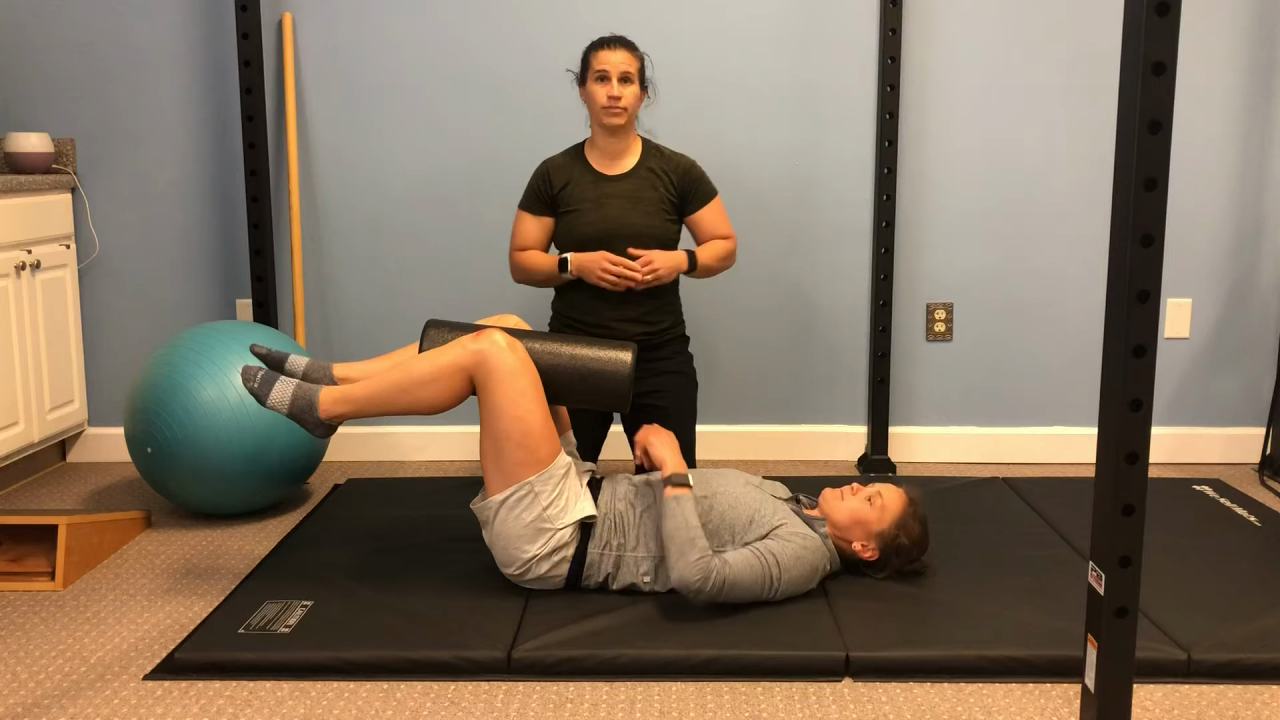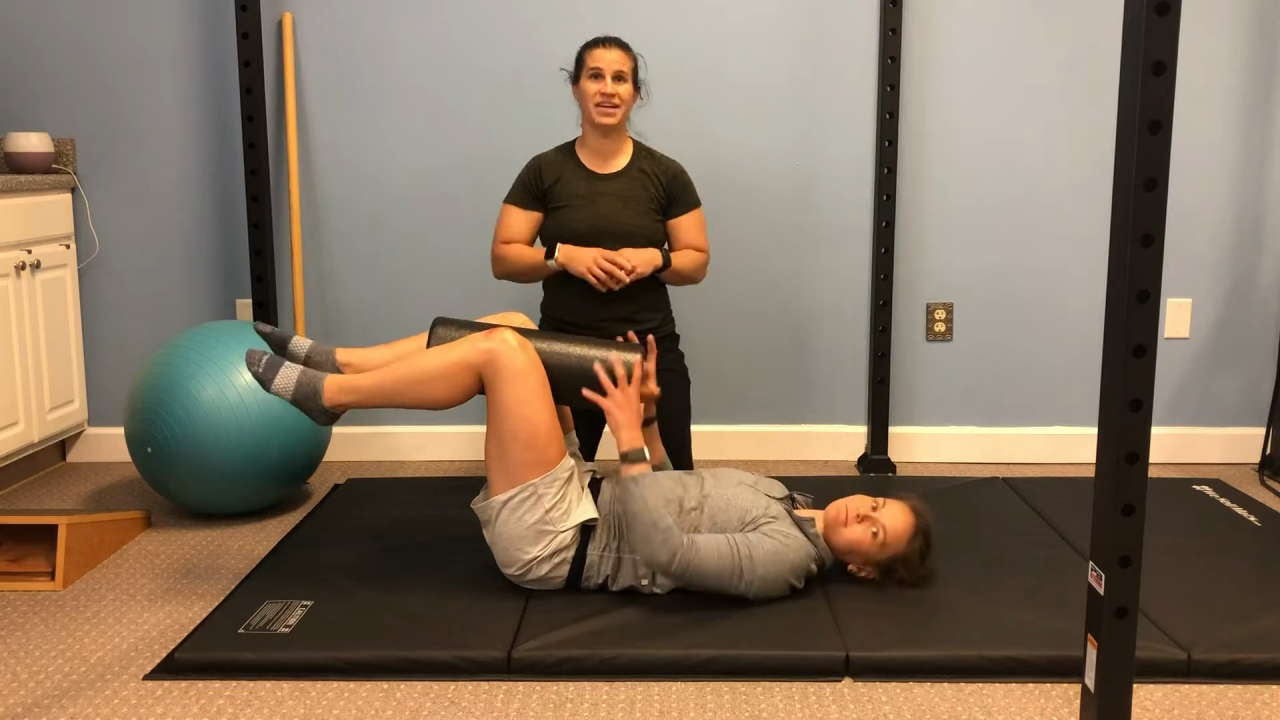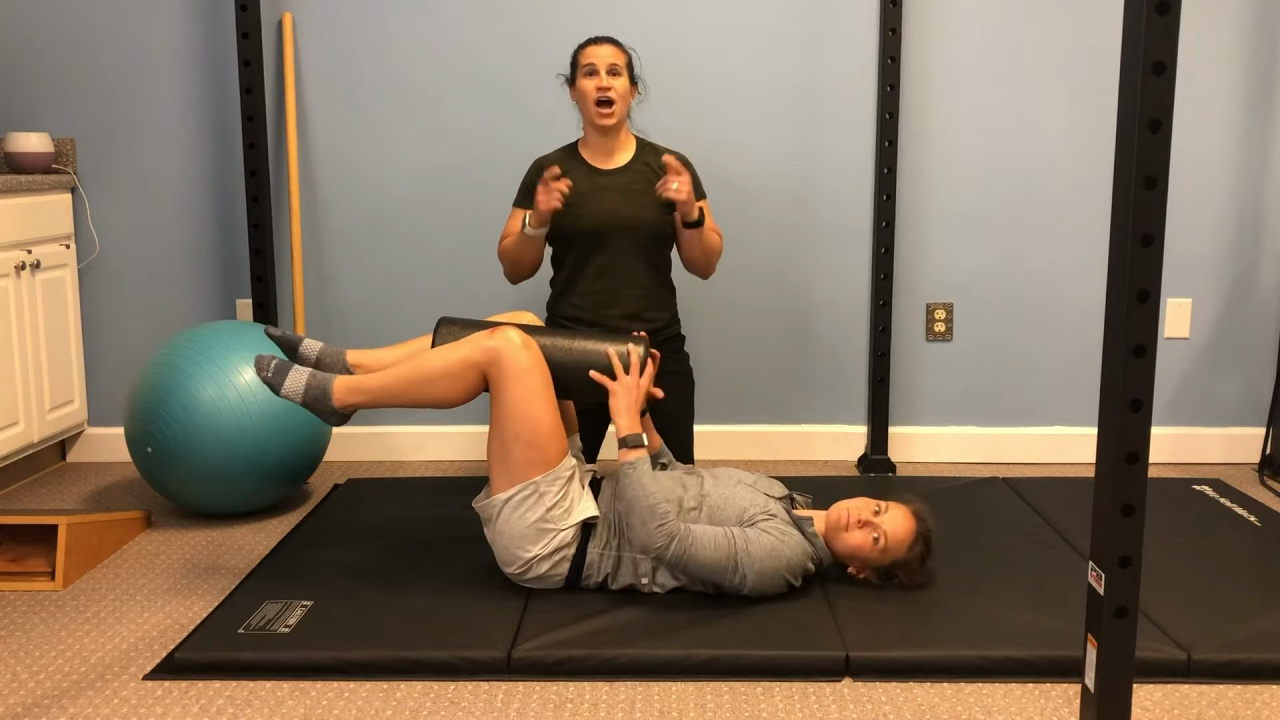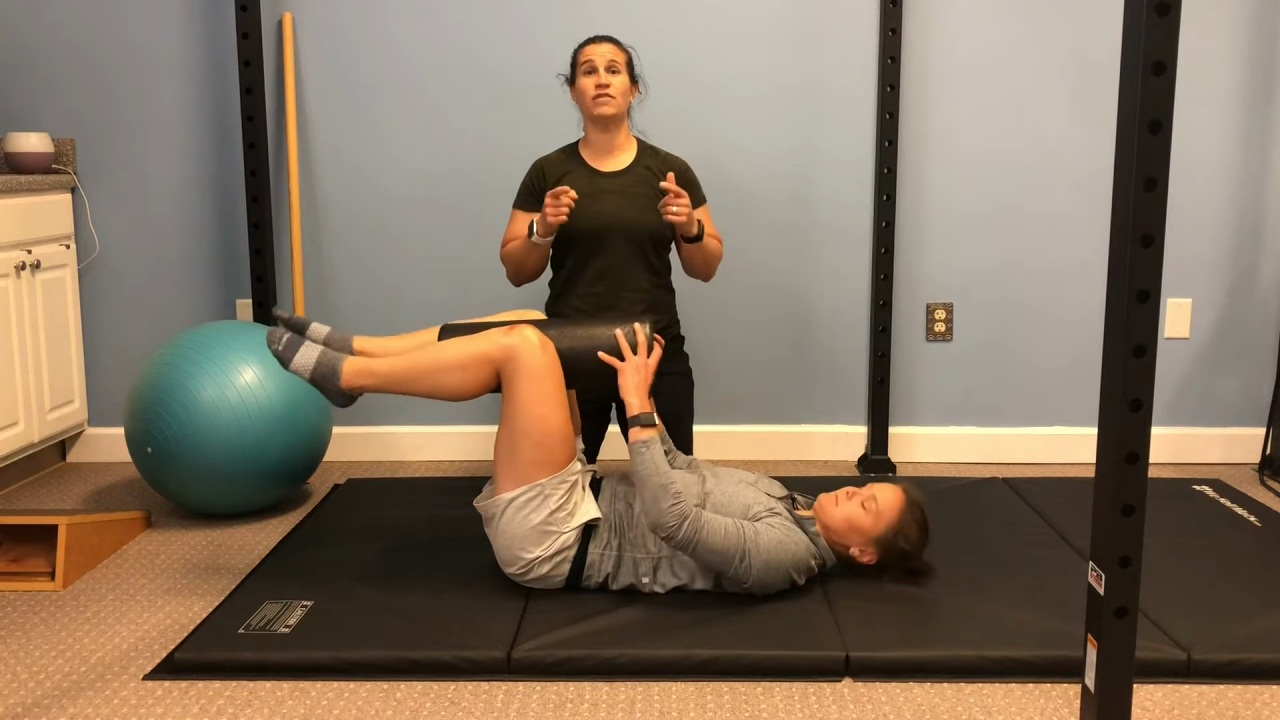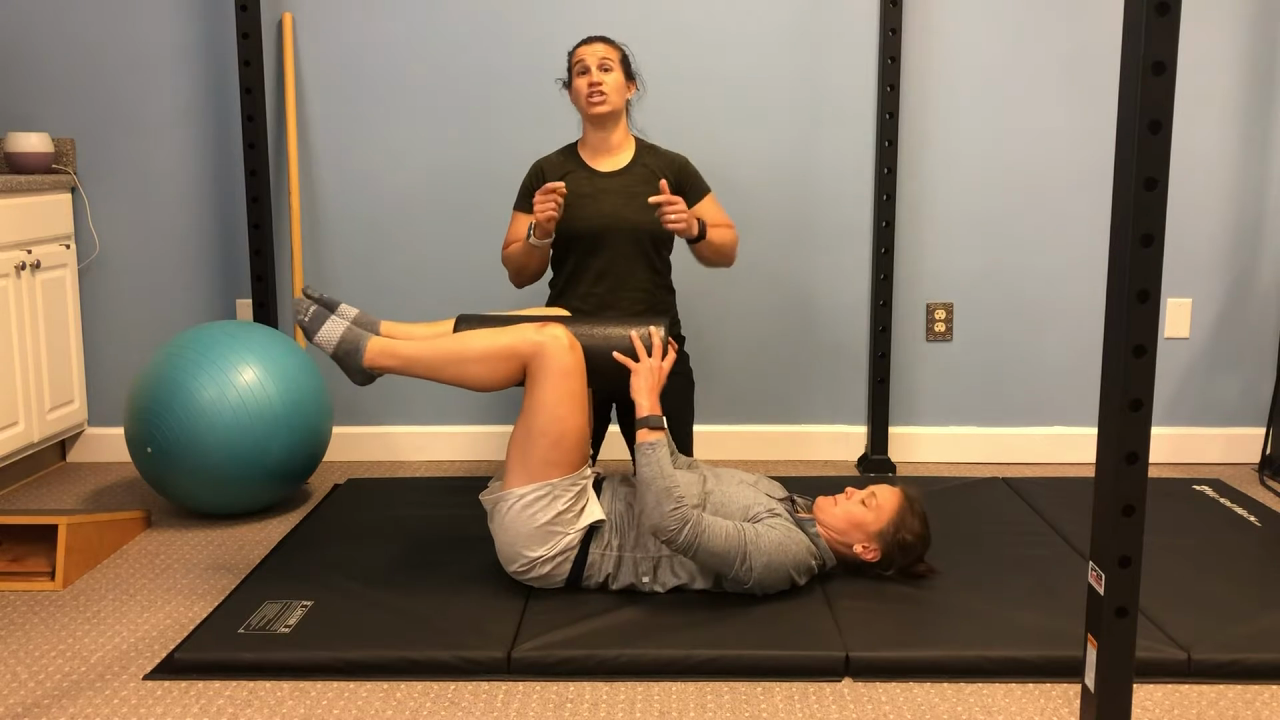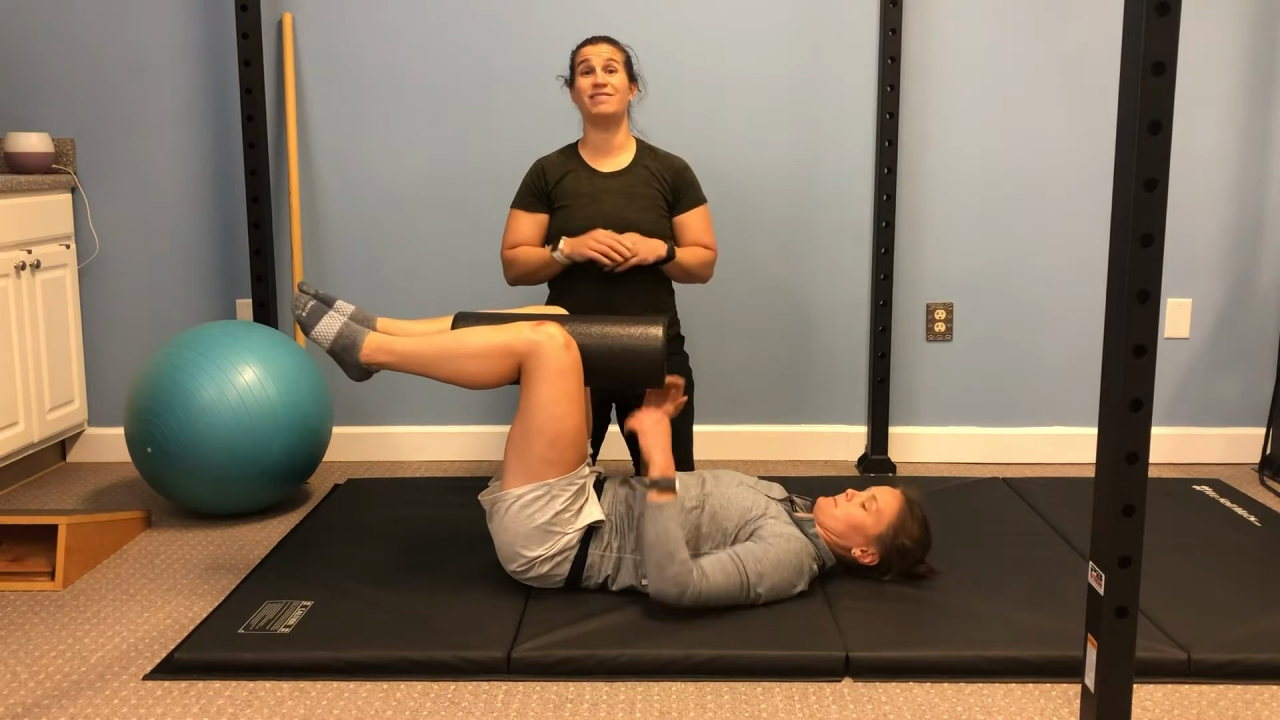
dt=0.4s
person 1, frame 1
left shoulder: (802, 554)
right shoulder: (789, 504)
left elbow: (692, 575)
left wrist: (671, 466)
right wrist: (658, 454)
left hip: (550, 539)
right hip: (588, 498)
left knee: (491, 350)
right knee: (506, 330)
left ankle: (321, 407)
right ankle: (328, 376)
person 1, frame 2
left shoulder: (785, 558)
right shoulder: (788, 505)
left elbow: (663, 551)
left wrist: (627, 436)
right wrist: (646, 416)
left hip: (549, 542)
right hip: (581, 499)
left knee: (502, 350)
right knee: (514, 325)
left ankle: (323, 394)
right ankle: (333, 362)
person 1, frame 3
left shoulder: (781, 557)
right shoulder: (791, 506)
left elbow: (659, 537)
left wrist: (625, 424)
right wrist: (644, 415)
left hip: (548, 539)
right hip: (582, 498)
left knee: (506, 348)
right knee: (521, 326)
left ankle: (332, 393)
right ankle: (344, 364)
person 1, frame 4
left shoulder: (784, 553)
right shoulder: (787, 504)
left elbow: (669, 519)
right elbow: (682, 476)
left wrist: (636, 407)
right wrist: (645, 400)
left hip: (548, 540)
right hip: (585, 499)
left knee: (524, 348)
right knee: (531, 324)
left ankle: (343, 375)
right ankle: (349, 348)
person 1, frame 5
left shoulder: (785, 555)
right shoulder: (788, 508)
left elbow: (670, 522)
right elbow: (682, 480)
left wrist: (645, 407)
right wrist: (654, 398)
left hip: (550, 540)
right hip: (588, 504)
left knee: (553, 344)
right knee: (555, 322)
left ankle: (364, 353)
right ankle: (371, 332)
person 1, frame 6
left shoulder: (788, 556)
right shoulder: (786, 506)
left elbow: (673, 581)
left wrist: (659, 465)
right wrist: (655, 423)
left hip: (551, 539)
right hip: (589, 502)
left knee: (547, 343)
right knee: (551, 323)
left ankle: (366, 350)
right ankle: (370, 328)
person 2, frame 1
left shoulder: (677, 171)
right shoulder: (553, 174)
left elbow: (724, 247)
right elbow: (521, 262)
left wrist: (681, 261)
right wrist: (576, 264)
left hip: (661, 357)
person 2, frame 2
left shoulder: (666, 174)
right shoulder: (544, 170)
left elbow: (696, 262)
right elbow: (503, 258)
left wrist: (656, 259)
right wrist: (563, 256)
person 2, frame 3
left shoulder: (669, 167)
right shoulder: (549, 171)
left elbow: (705, 265)
right elbow: (514, 270)
left wrist: (691, 211)
right wrist: (539, 220)
left hip: (657, 353)
person 2, frame 4
left shoulder: (669, 170)
right shoulder: (548, 172)
left elbow: (706, 268)
right elbow: (515, 272)
left wrist: (690, 228)
right wrist: (543, 230)
person 2, frame 5
left shoulder: (671, 168)
right shoulder: (548, 173)
left elbow: (726, 248)
right elbow: (517, 273)
left wrist: (692, 228)
right wrist: (540, 230)
person 2, frame 6
left shoulder: (671, 171)
right shoulder: (547, 172)
left elbow: (704, 263)
right elbow: (514, 266)
left wrist: (659, 250)
right wrist: (569, 249)
